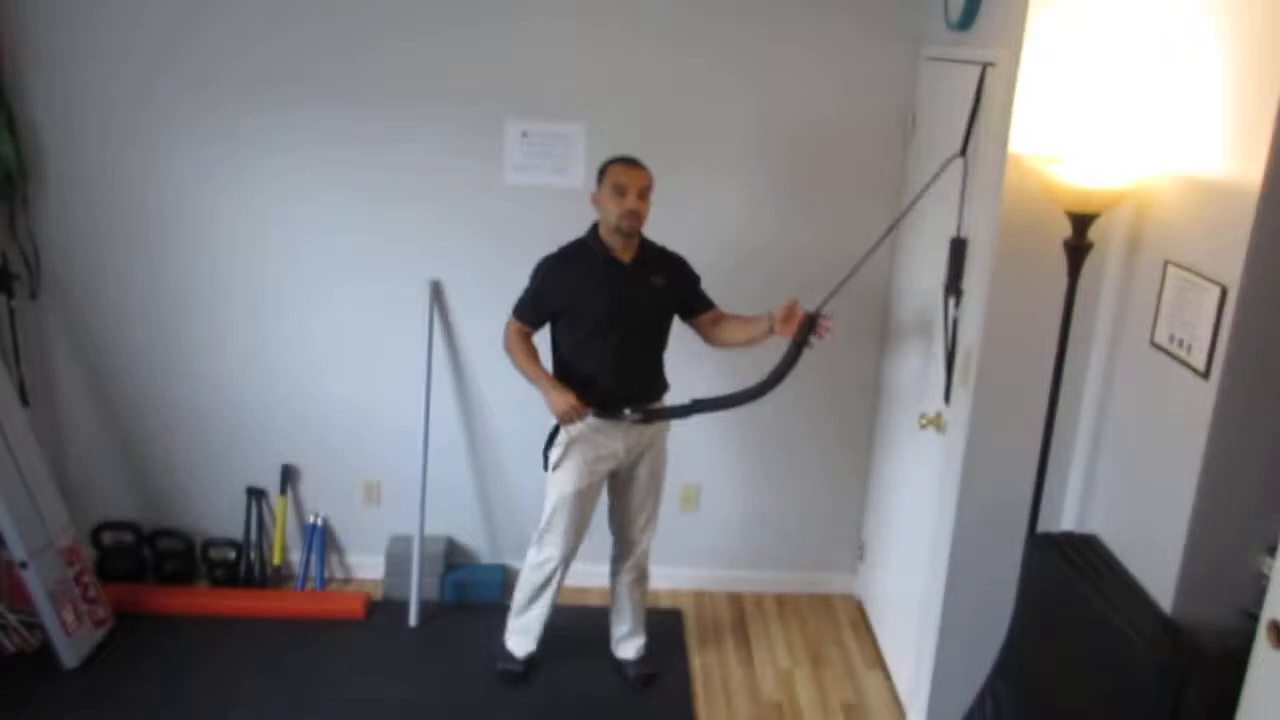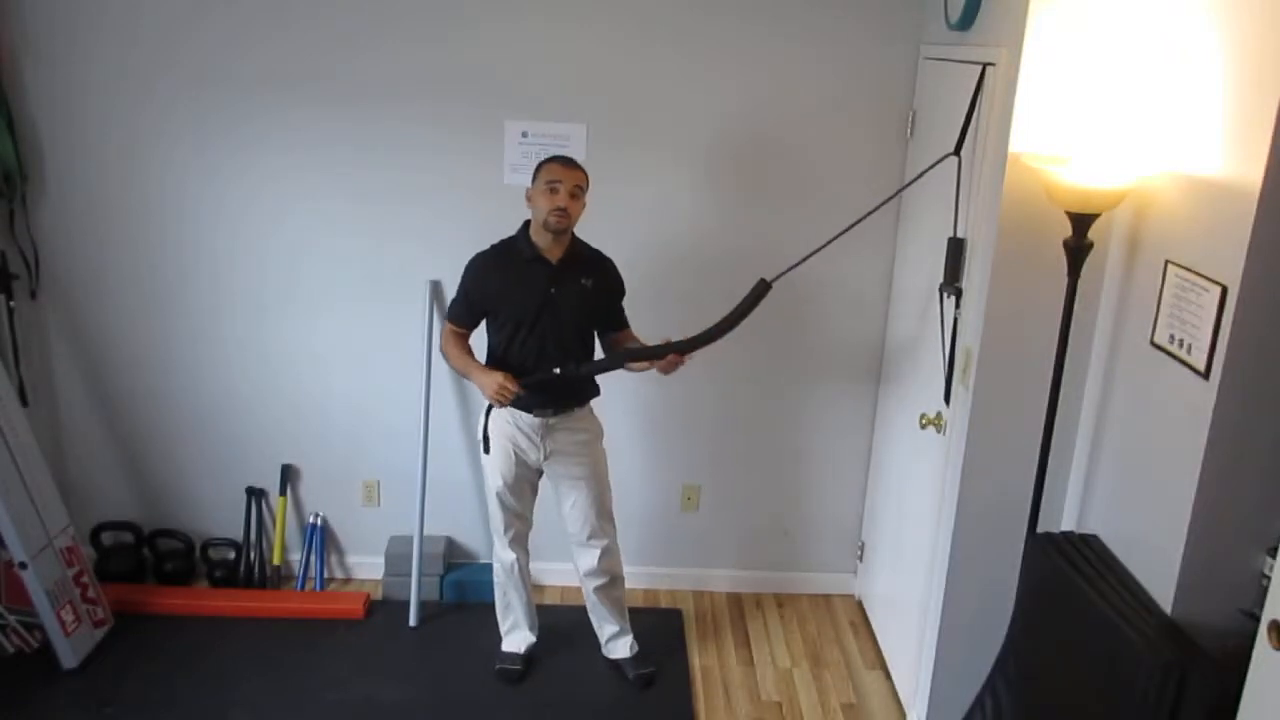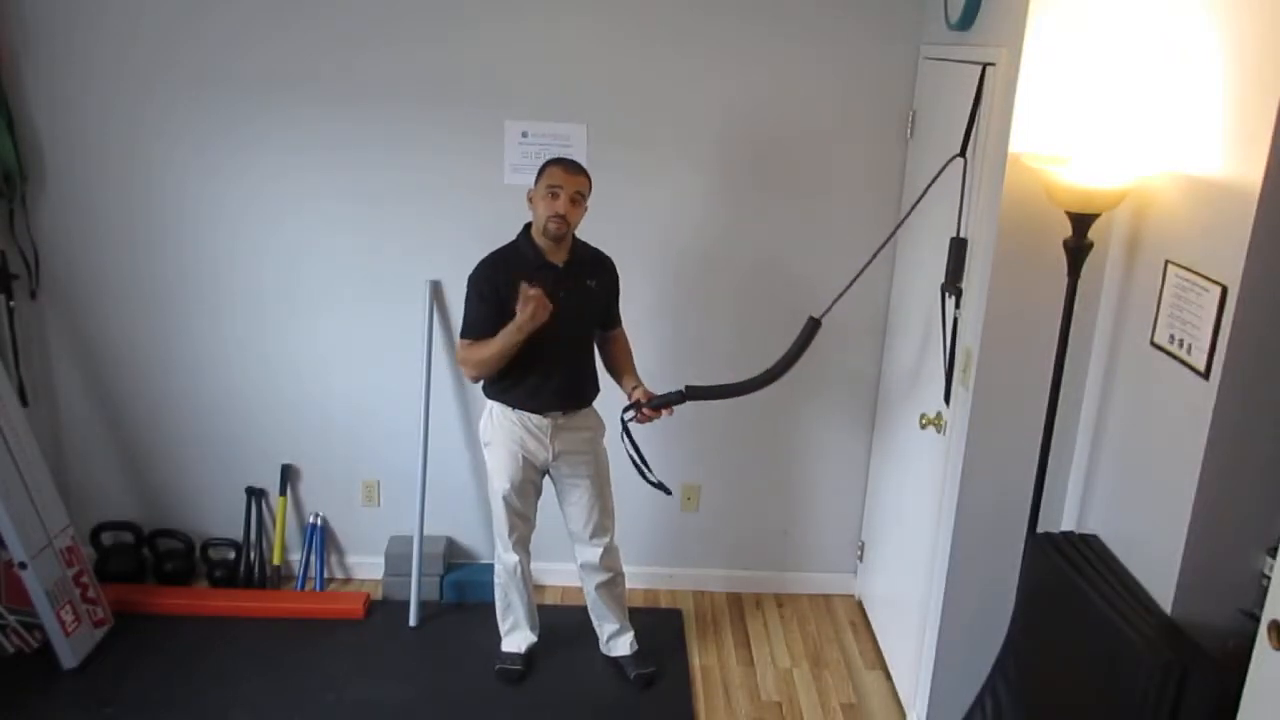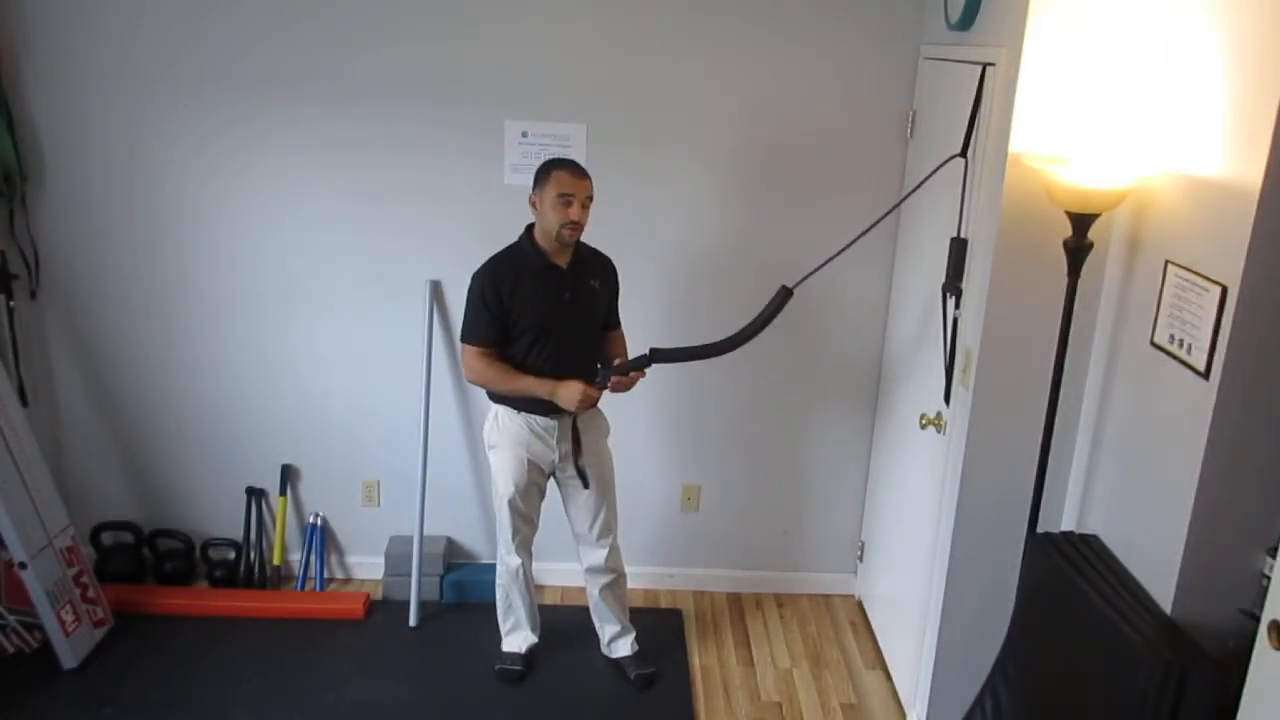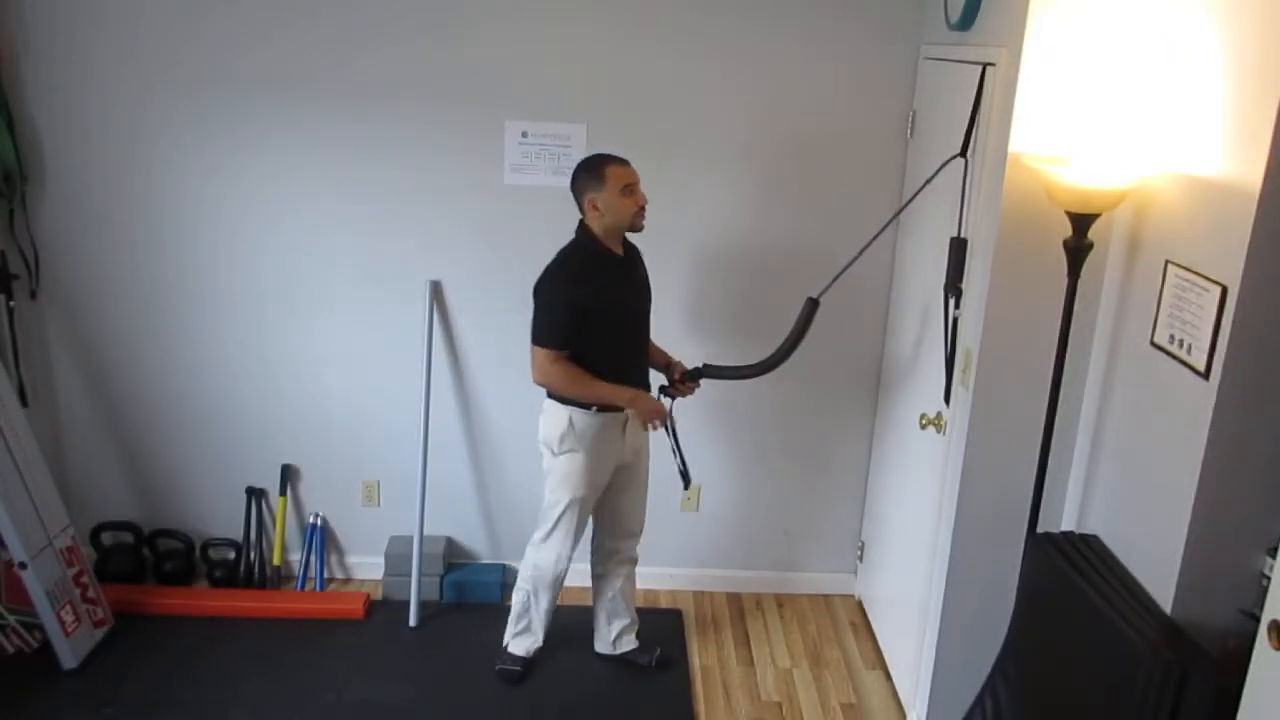
dt=1s
person 1, frame 1
left shoulder: (670, 269)
right shoulder: (561, 268)
left elbow: (714, 327)
right elbow: (516, 335)
left wrist: (770, 325)
right wrist: (550, 387)
left hip: (646, 428)
right hip: (583, 427)
left knee: (635, 545)
right knee: (557, 543)
left ankle: (628, 645)
right ankle: (518, 640)
person 1, frame 2
left shoulder: (600, 270)
right shoulder: (490, 265)
left elbow: (618, 341)
right elbow: (451, 336)
left wrist: (651, 359)
right wrist: (481, 373)
left hip: (575, 424)
right hip: (509, 421)
left knee: (596, 542)
right knee: (509, 542)
left ankle: (619, 644)
right ankle: (516, 639)
person 1, frame 3
left shoulder: (600, 268)
right shoulder: (495, 271)
right elbow: (470, 365)
left wrist: (632, 384)
right wrist: (522, 325)
left hip: (579, 423)
right hip: (512, 424)
left knee: (597, 541)
right knee: (512, 544)
left ankle: (619, 642)
right ankle: (517, 639)
person 1, frame 4
left shoulder: (601, 268)
right shoulder: (497, 275)
right elbow: (475, 366)
left wrist: (620, 367)
right wrist: (553, 389)
left hip: (585, 424)
right hip: (518, 426)
left knee: (601, 544)
right knee: (515, 546)
left ankle: (619, 642)
right ankle: (517, 639)
person 1, frame 5
left shoulder: (629, 256)
right shoulder: (567, 275)
right elbow: (548, 371)
left wrist: (667, 365)
right wrist: (631, 398)
left hip: (625, 423)
right hip: (579, 425)
left knee: (621, 541)
right knee: (557, 543)
left ankle: (617, 639)
right ankle: (519, 642)
